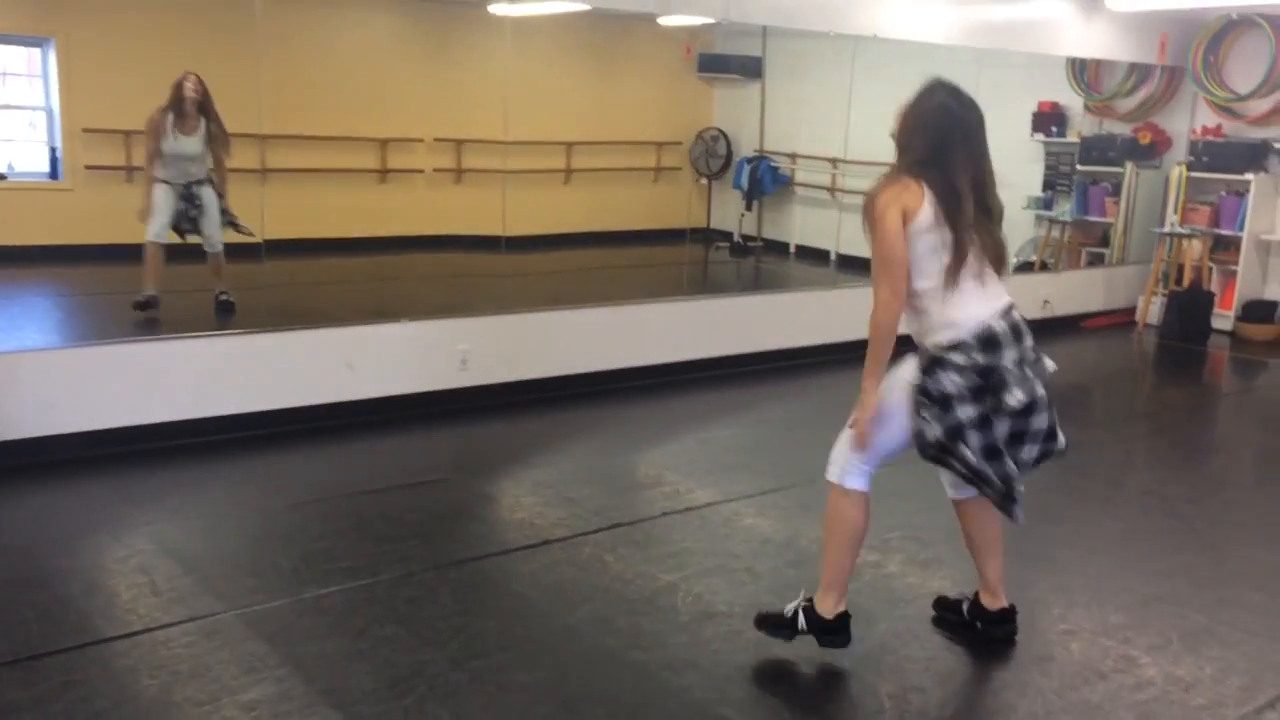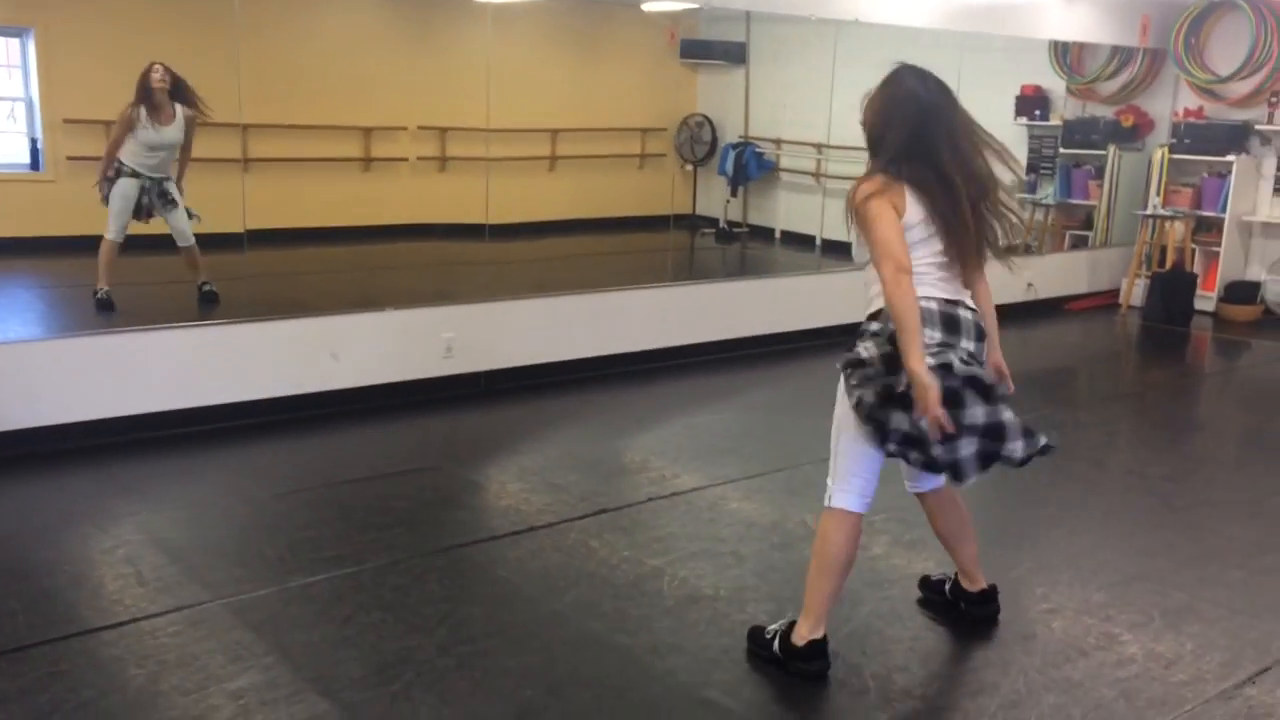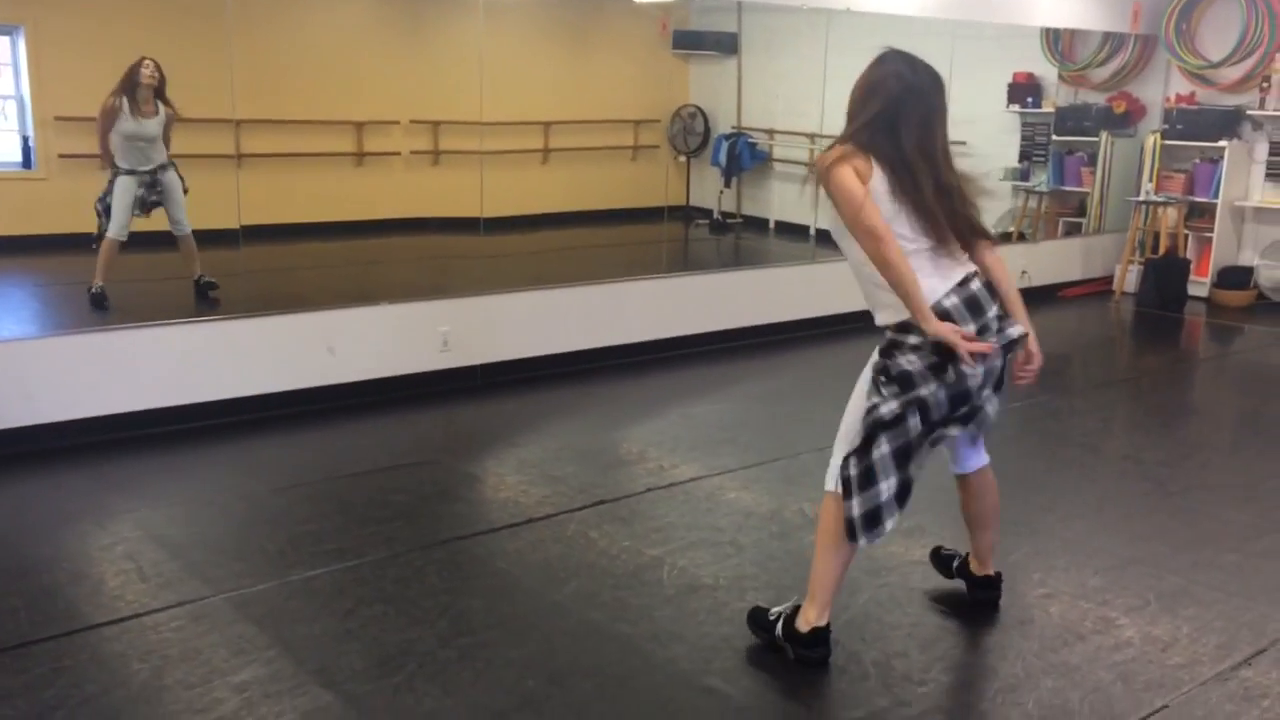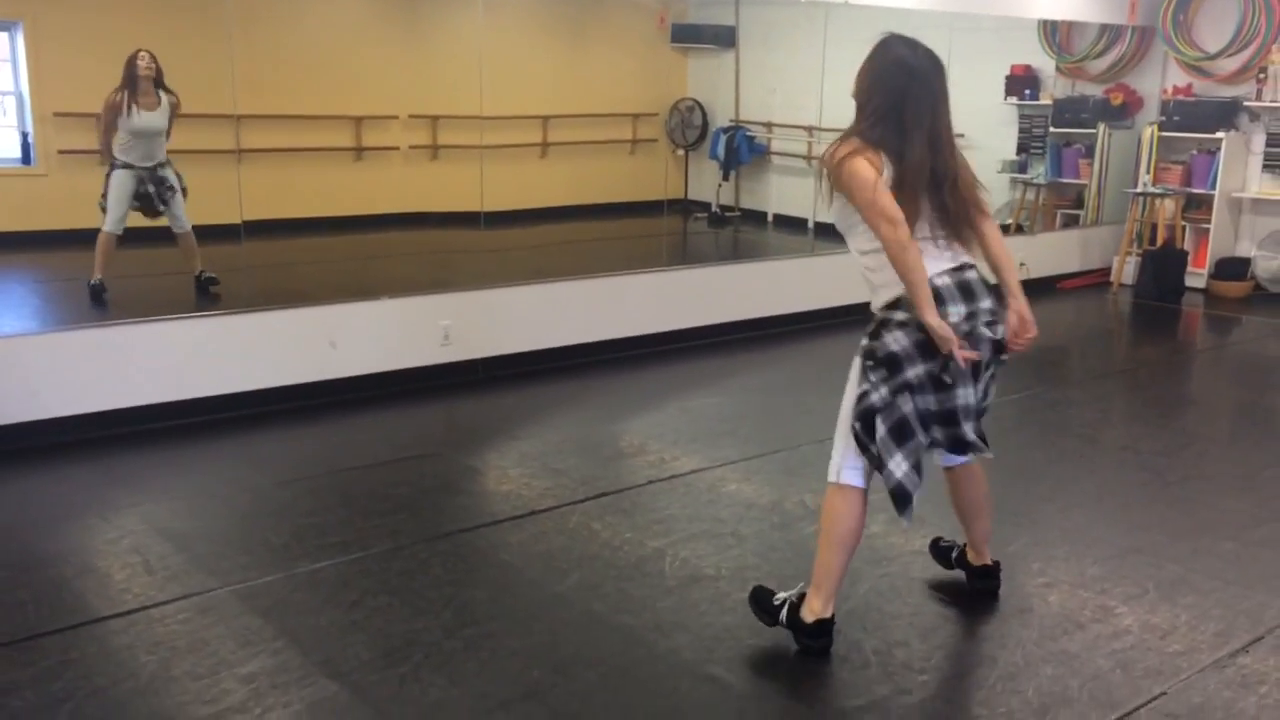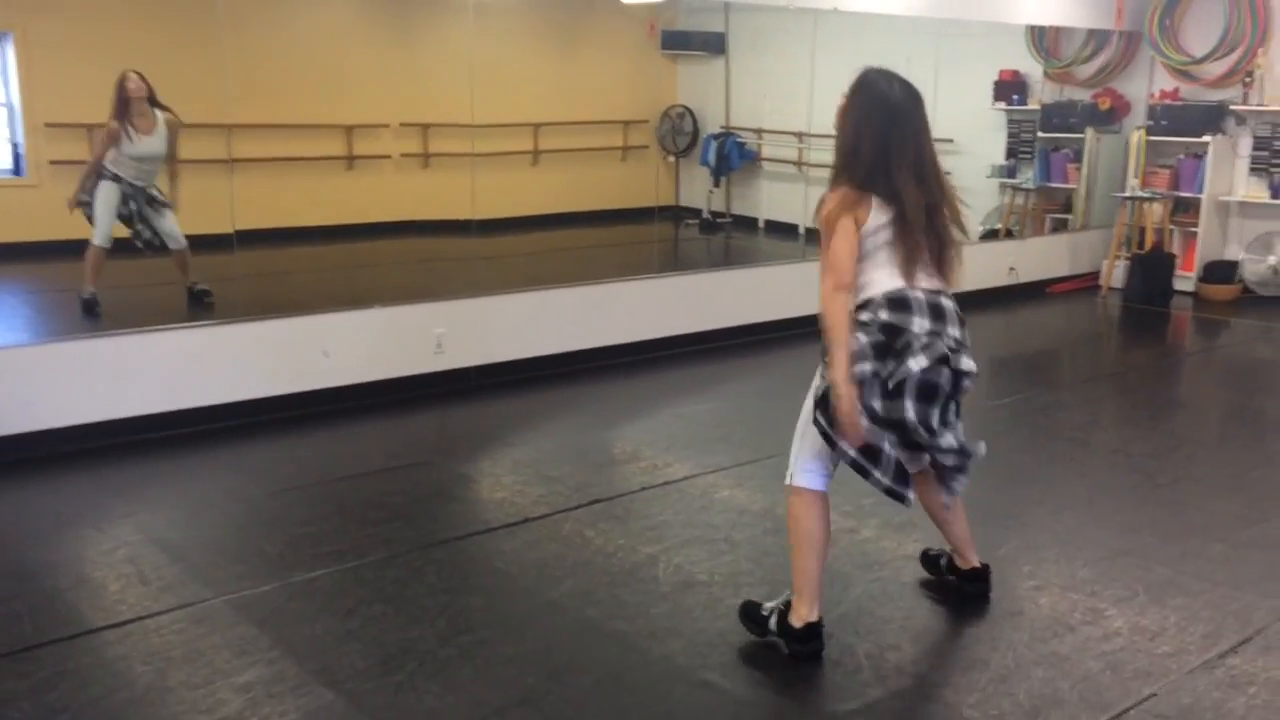
dt=0.2s
person 1, frame 1
left shoulder: (894, 194)
right shoulder: (968, 196)
left elbow: (891, 301)
left wrist: (870, 387)
left hip: (957, 360)
right hip: (1006, 341)
left knee: (849, 460)
right knee: (964, 477)
left ankle: (827, 611)
right ankle: (994, 606)
person 1, frame 2
left shoulder: (877, 190)
right shoulder: (955, 186)
left elbow: (896, 277)
right elbow: (975, 271)
left wrist: (916, 373)
right wrist: (993, 350)
left hip: (904, 337)
right hip: (962, 337)
left knee: (848, 492)
right knee: (930, 473)
left ankle: (807, 637)
right ankle: (974, 588)
person 1, frame 3
left shoulder: (842, 161)
right shoulder: (928, 167)
left elbow: (878, 241)
right elbow: (980, 246)
left wrist: (931, 327)
right wrist: (1021, 327)
left hip: (918, 336)
right hip: (978, 314)
left knee: (850, 473)
right knee: (969, 453)
left ankle: (810, 624)
right ankle: (983, 572)
person 1, frame 4
left shoulder: (852, 156)
right shoulder: (940, 153)
left elbow: (893, 227)
right elbow: (983, 225)
left wrist: (927, 318)
right wrist: (1015, 302)
left hip: (907, 320)
right hip: (970, 301)
left knee: (850, 466)
right knee: (957, 445)
left ankle: (814, 612)
right ankle: (981, 562)
person 1, frame 5
left shoulder: (845, 201)
right shoulder: (926, 186)
left elbow: (836, 291)
left wrist: (842, 381)
left hip: (884, 329)
right hip: (941, 326)
left knee: (808, 474)
right knee: (926, 457)
left ankle: (802, 618)
right ankle: (968, 566)
person 2, frame 1
left shoulder: (210, 125)
right shoulder: (159, 120)
left elbow: (219, 163)
right elbow: (150, 161)
left wrist: (223, 196)
right wrist: (147, 198)
left hip: (200, 185)
right hip: (166, 185)
left knee: (213, 240)
right knee: (155, 232)
left ankle: (221, 292)
right ankle: (150, 292)
person 2, frame 2
left shoulder: (186, 114)
right shoulder: (134, 113)
left elbow: (185, 152)
right elbow: (113, 145)
left wrist: (179, 183)
right wrist: (103, 176)
left hip: (163, 179)
right hip: (130, 174)
left knee: (184, 235)
right knee: (115, 231)
left ankle: (203, 283)
right ankle: (102, 289)
person 2, frame 3
left shoulder: (166, 112)
right shoulder: (115, 104)
right elbow: (103, 136)
right wrist: (110, 165)
left hip: (162, 170)
right hip: (127, 173)
left knee: (182, 226)
right knee: (117, 229)
left ankle: (199, 278)
right ankle: (97, 285)
person 2, frame 4
left shoulder: (171, 101)
right shoulder: (118, 100)
right elbow: (105, 133)
right wrist: (110, 162)
left hip: (159, 168)
right hip: (125, 168)
left knee: (181, 222)
right knee: (113, 222)
left ankle: (200, 274)
right ankle: (97, 279)
person 2, frame 5
left shoulder: (168, 120)
right shoulder: (117, 125)
left elbow: (171, 158)
right elbow: (96, 159)
left wrist: (173, 192)
right wrist: (78, 192)
left hip: (144, 187)
right hip: (113, 181)
left knee: (175, 236)
right knee: (102, 235)
left ankle: (192, 286)
right ankle: (88, 293)
